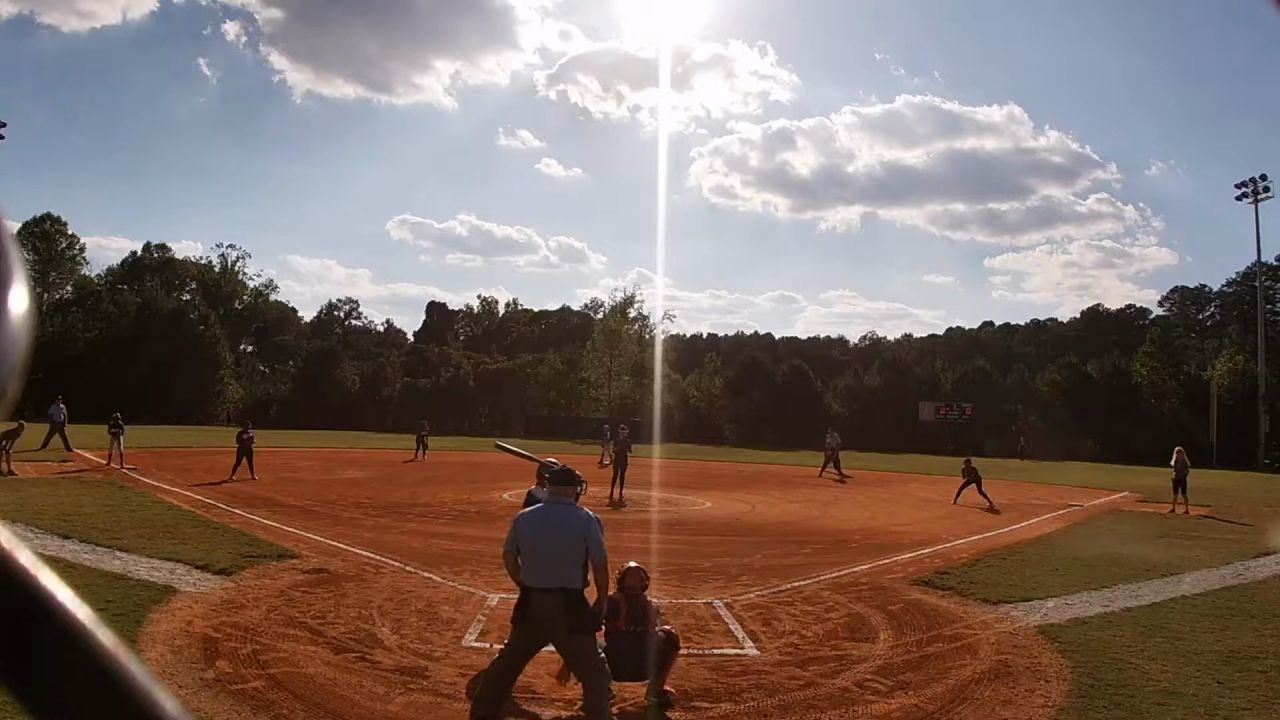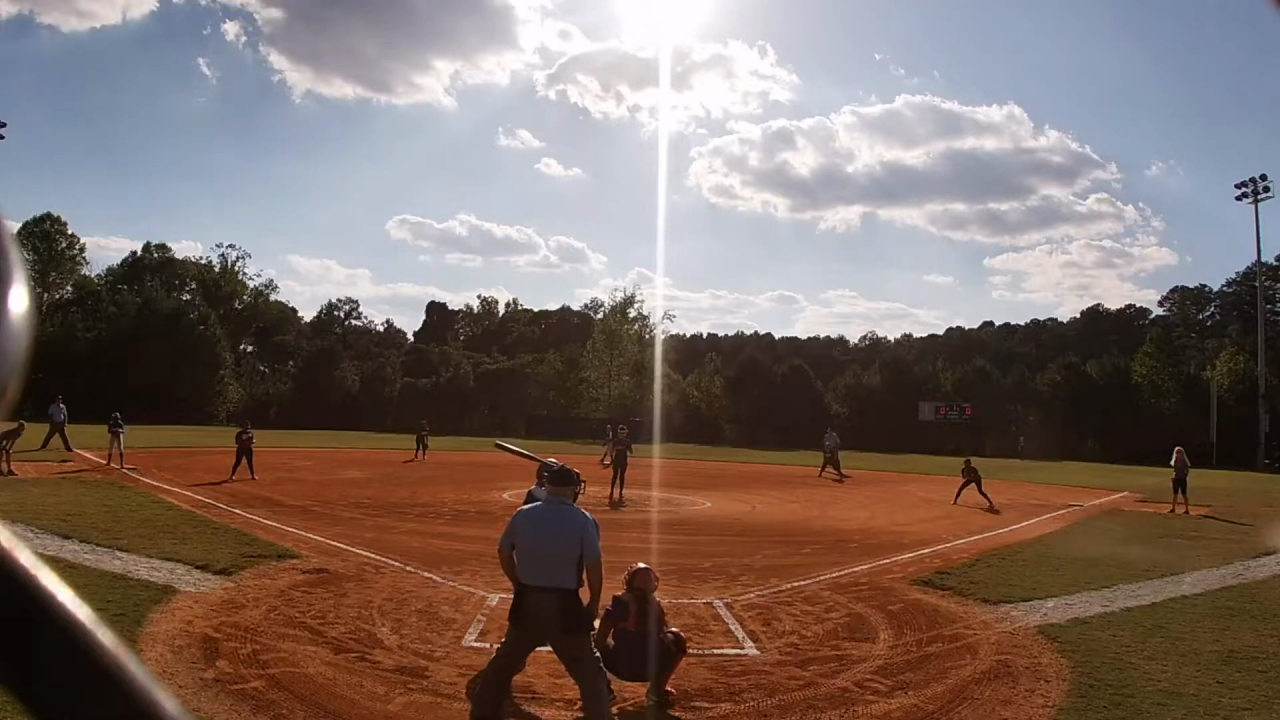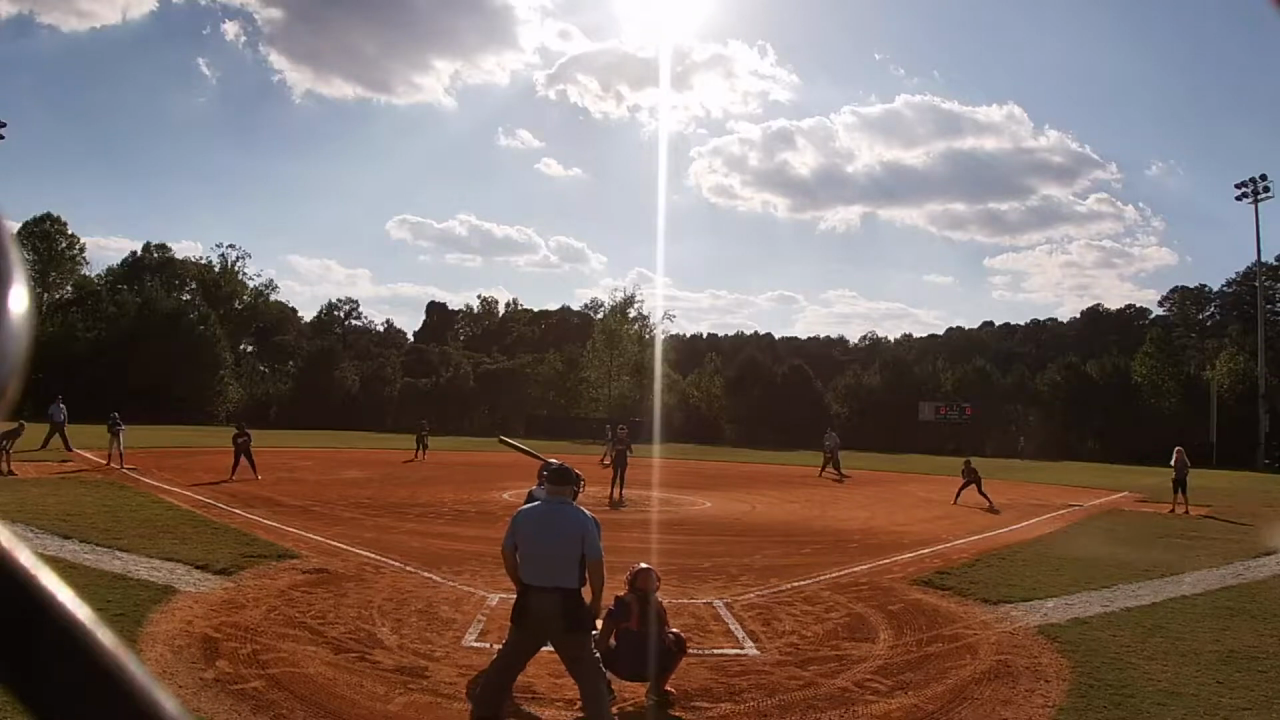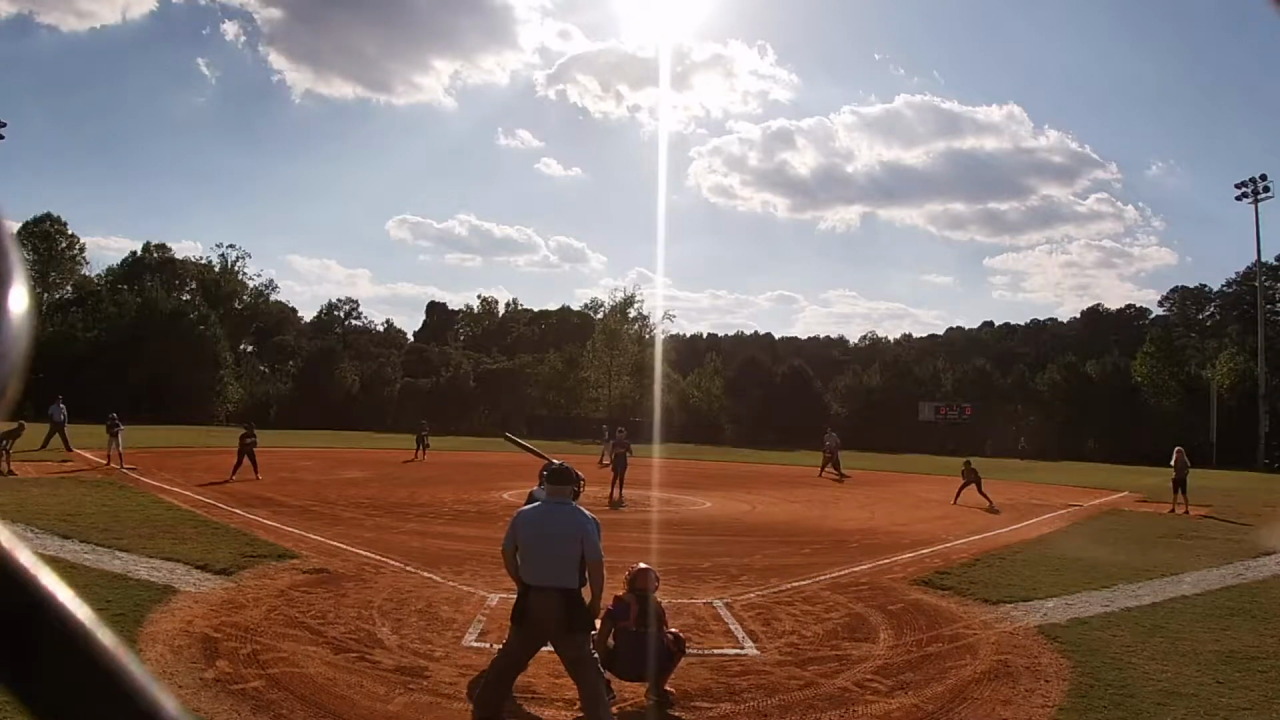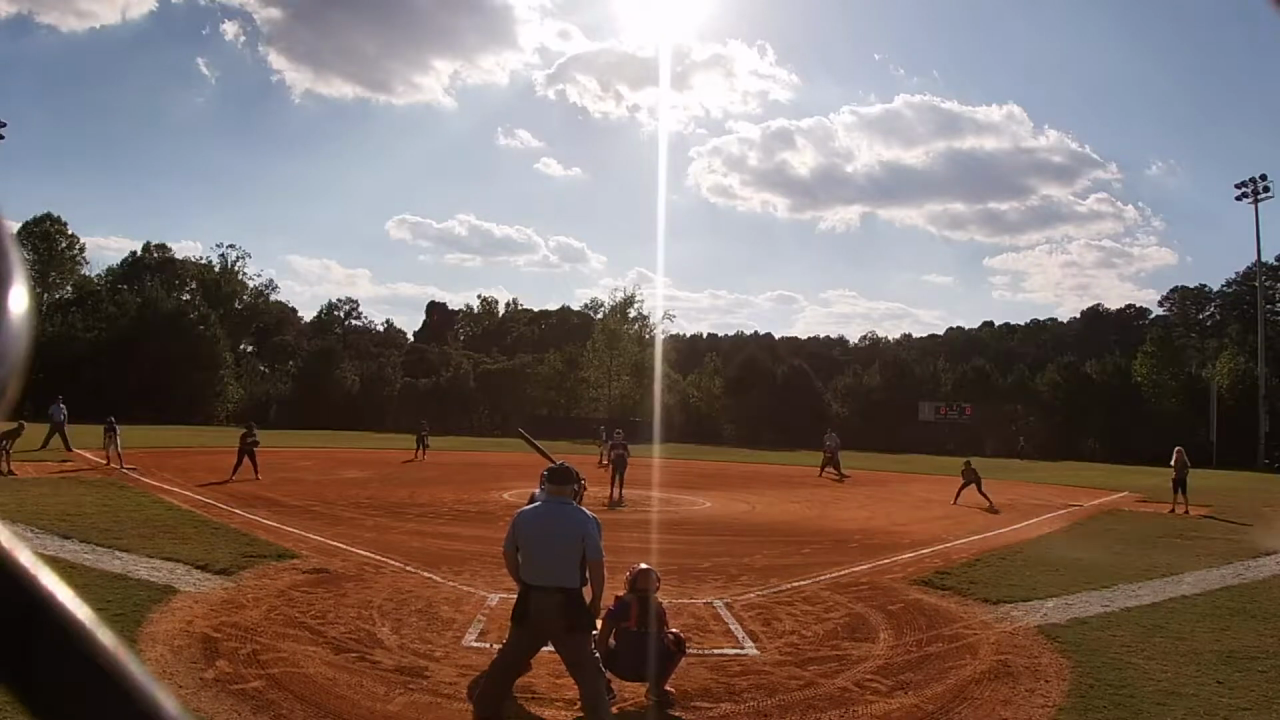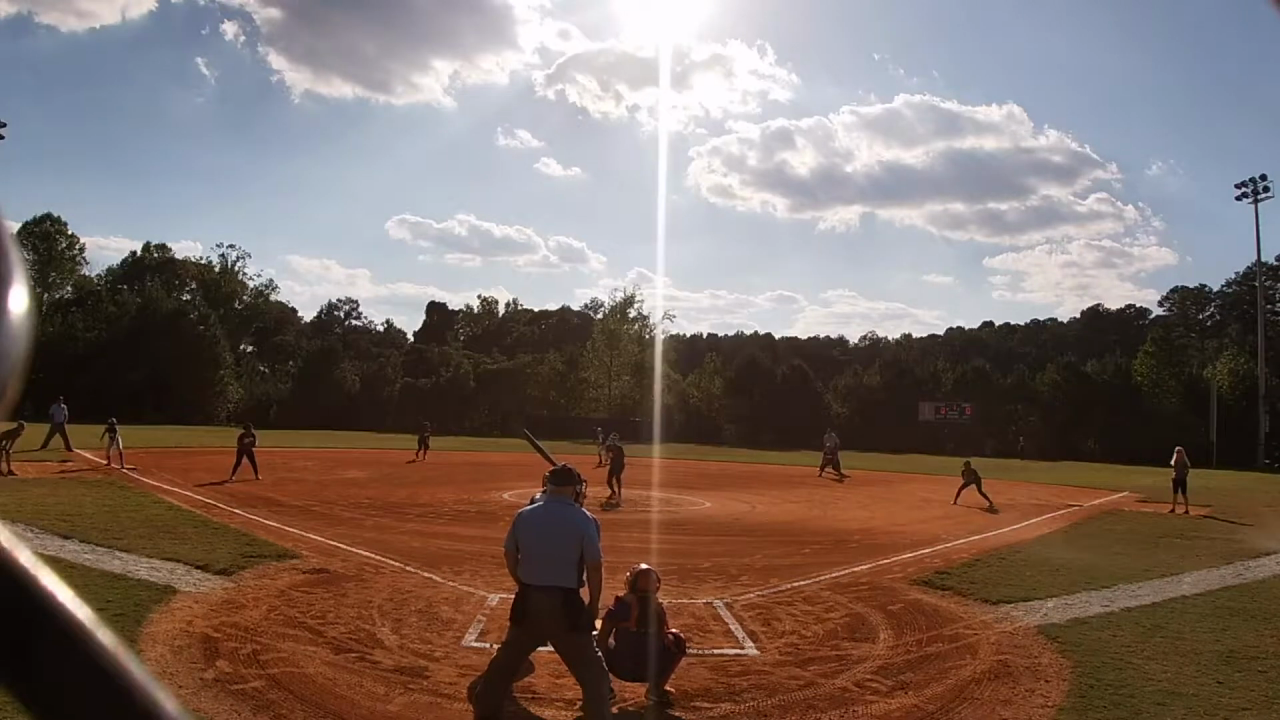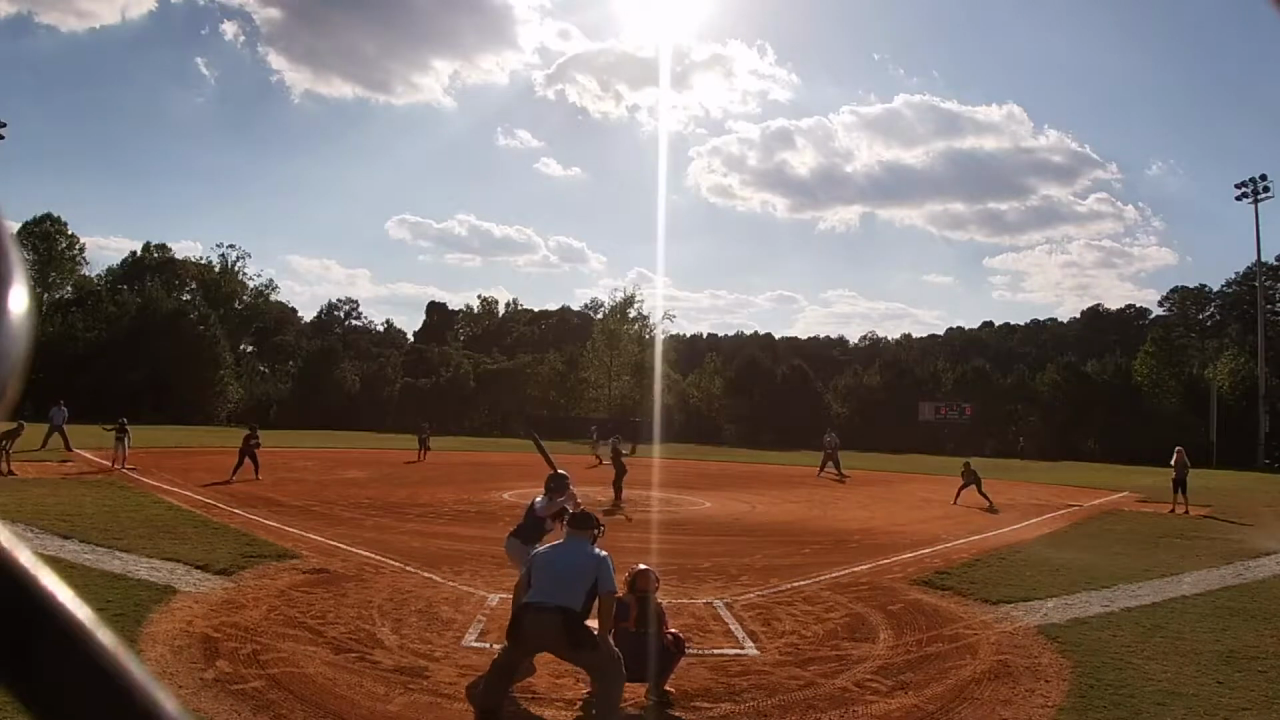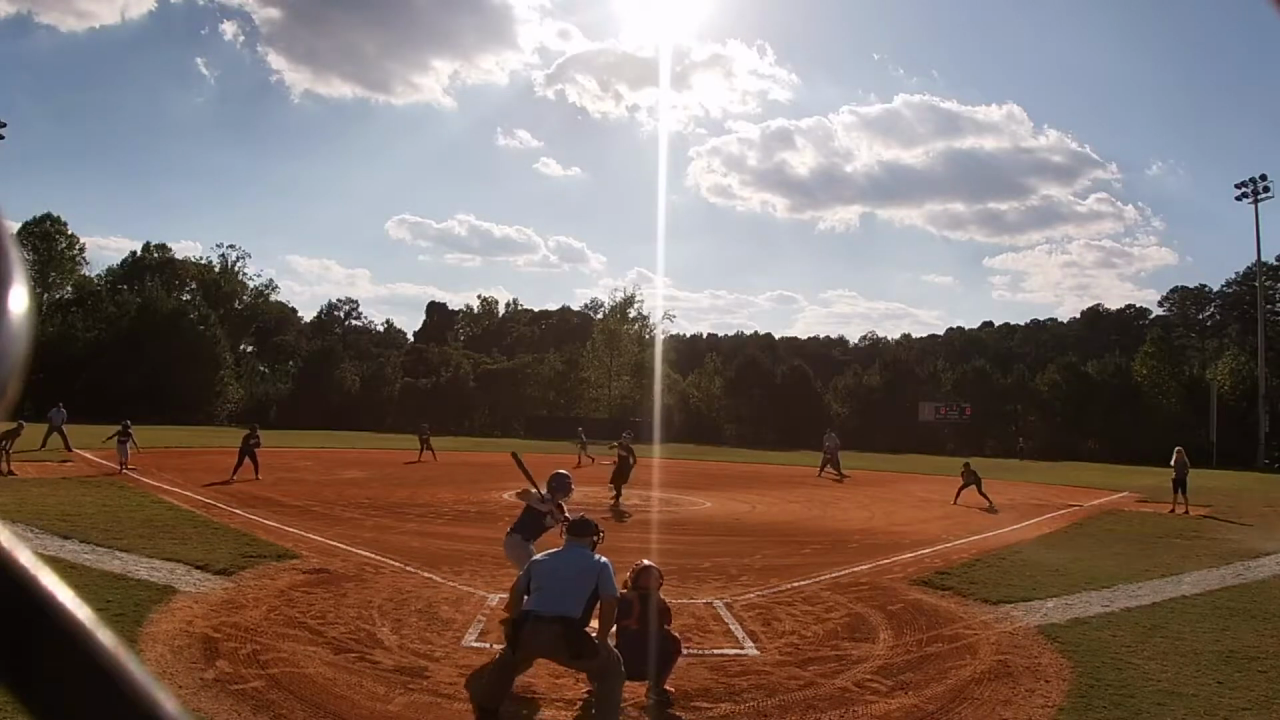
dt=0.4s
person 1, frame 1
left shoulder: (525, 517)
right shoulder: (586, 520)
left elbow: (509, 558)
right elbow: (600, 565)
right wrist: (601, 600)
left hip: (531, 602)
right hip: (569, 604)
left knee: (510, 659)
right knee: (592, 669)
person 1, frame 2
left shoulder: (523, 515)
right shoulder: (583, 520)
left elbow: (504, 553)
right elbow: (594, 566)
right wrist: (594, 602)
left hip: (527, 600)
right hip: (564, 604)
left knee: (506, 659)
right knee: (588, 669)
person 1, frame 3
left shoulder: (523, 515)
right shoulder: (584, 519)
left elbow: (508, 554)
right elbow: (595, 565)
right wrist: (596, 601)
left hip: (529, 600)
right hip: (567, 603)
left knee: (508, 659)
right knee: (587, 669)
person 1, frame 4
left shoulder: (523, 515)
right shoulder: (584, 520)
left elbow: (508, 555)
right elbow: (595, 565)
right wrist: (595, 601)
left hip: (529, 601)
right hip: (567, 604)
left knee: (509, 659)
right knee: (586, 669)
person 1, frame 5
left shoulder: (523, 516)
right shoulder: (585, 520)
left elbow: (509, 555)
right elbow: (596, 565)
right wrist: (596, 600)
left hip: (530, 601)
right hip: (568, 603)
left knee: (509, 658)
right knee: (586, 668)
person 1, frame 6
left shoulder: (524, 516)
right shoulder: (584, 520)
left elbow: (510, 556)
right elbow: (594, 566)
right wrist: (593, 603)
left hip: (528, 601)
right hip: (565, 603)
left knee: (508, 658)
right knee: (591, 667)
person 1, frame 7
left shoulder: (541, 552)
right shoulder: (599, 557)
left elbow: (520, 589)
right elbow: (608, 597)
right wrist: (603, 635)
left hip: (528, 623)
right hip: (564, 626)
left knee: (507, 659)
right knee: (610, 665)
person 1, frame 8
left shoulder: (540, 559)
right shoulder: (599, 563)
left elbow: (516, 592)
right elbow: (609, 603)
left wrist: (517, 631)
right wrist: (602, 638)
left hip: (527, 632)
right hip: (565, 635)
left knee: (508, 657)
right knee: (610, 666)
